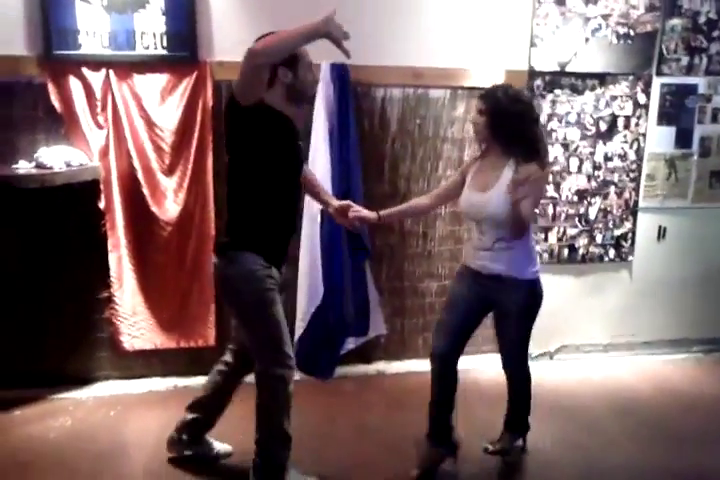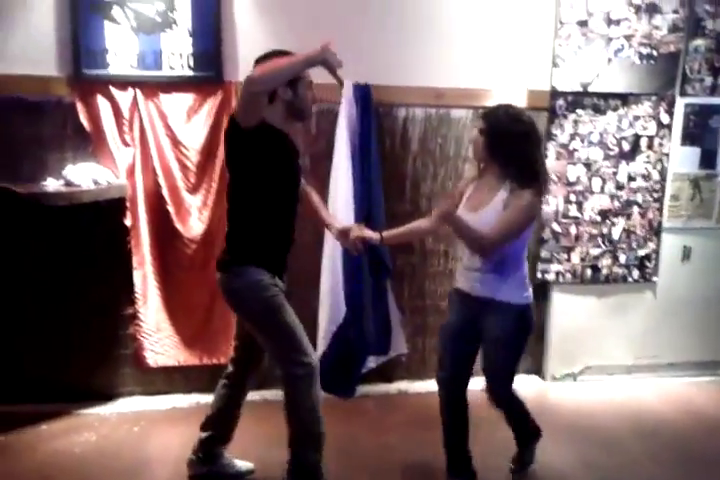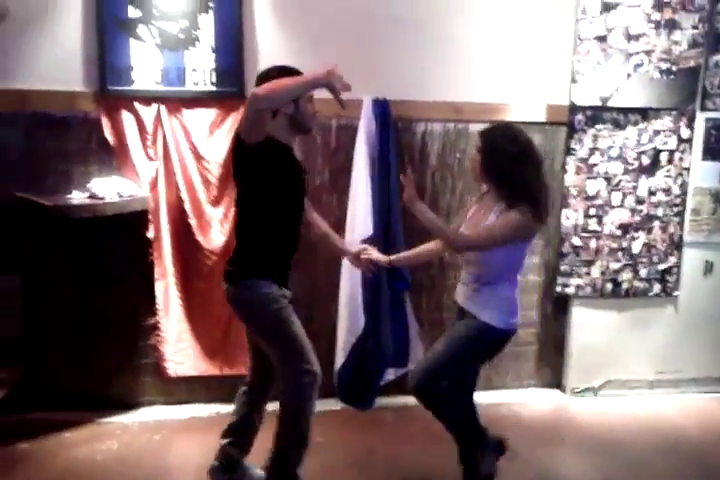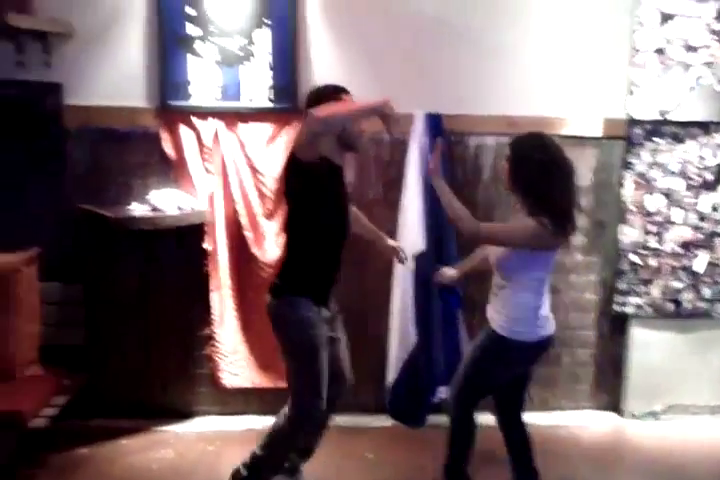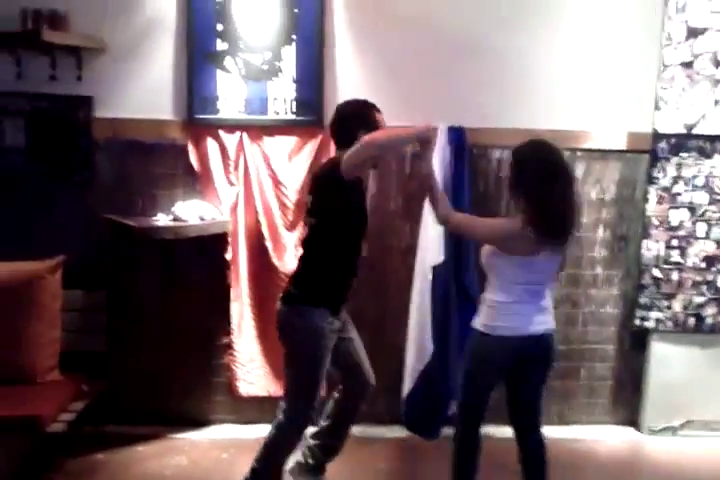
dt=0.2s
person 1, frame 1
left shoulder: (287, 127)
right shoulder: (247, 115)
left elbow: (299, 172)
right elbow: (257, 55)
left wrist: (329, 202)
right wrist: (318, 28)
left hip: (262, 262)
right hip: (245, 262)
left knee: (242, 356)
right knee: (277, 367)
left ankle: (188, 434)
person 1, frame 2
left shoulder: (285, 144)
right shoulder: (247, 133)
left elbow: (300, 187)
right elbow: (254, 82)
left wrist: (332, 222)
right wrist: (315, 56)
left hip: (261, 272)
right hip: (248, 273)
left knee: (245, 365)
right knee: (301, 366)
person 1, frame 3
left shoulder: (288, 160)
right shoulder: (254, 148)
left elbow: (303, 211)
right elbow: (257, 98)
left wrist: (344, 248)
right wrist: (320, 79)
left hip: (270, 284)
right hip: (254, 284)
left knee: (263, 376)
right knee: (304, 375)
person 1, frame 4
left shoulder: (332, 171)
right shoulder: (305, 165)
left elbow: (349, 213)
right elbow: (318, 118)
left wrist: (385, 241)
right wrist: (376, 106)
left hip: (321, 301)
right hip: (297, 304)
left knee: (335, 383)
right knee: (309, 402)
person 1, frame 5
left shoulder: (340, 180)
right shoulder: (333, 175)
right elbow: (373, 145)
left wrist: (354, 242)
right wrist: (418, 132)
left hip: (328, 309)
right hip: (307, 312)
left knee: (360, 382)
right knee: (298, 409)
person 2, frame 1
left shoulder: (528, 170)
right shoulder: (473, 166)
left elbow: (519, 228)
right elbow: (430, 201)
left wrist: (518, 199)
right wrist: (377, 216)
left hip: (517, 282)
right hip: (473, 275)
left knee: (513, 361)
right knee: (442, 353)
left ankle: (515, 428)
right ankle: (440, 440)
person 2, frame 2
left shoulder: (526, 196)
right shoulder: (472, 184)
left elbow: (487, 246)
right elbow: (432, 224)
left wrist: (450, 218)
right wrist: (380, 236)
left hip: (505, 305)
right hip: (464, 297)
left knee: (498, 390)
right knee: (450, 386)
left ankle: (526, 434)
person 2, frame 3
left shoulder: (519, 217)
right shoulder: (483, 203)
left elbow: (458, 244)
right elbow: (443, 246)
left wrist: (414, 204)
right wrist: (390, 260)
left hip: (491, 323)
right hip: (470, 314)
left knee: (424, 383)
right knee: (454, 396)
left ankle: (485, 445)
person 2, frame 4
left shoulder: (537, 228)
right shoulder: (536, 217)
left elbow: (472, 229)
right elbow: (491, 249)
left wrist: (437, 180)
right wrist: (457, 271)
left hip: (512, 337)
right hip: (533, 334)
left knee: (461, 404)
right knee: (508, 415)
person 2, frame 5
left shoulder: (508, 230)
right shoulder: (560, 229)
left elbow: (447, 217)
left wrist: (428, 169)
left hip: (495, 337)
right hip: (539, 337)
left knee: (469, 418)
right knee: (527, 424)
